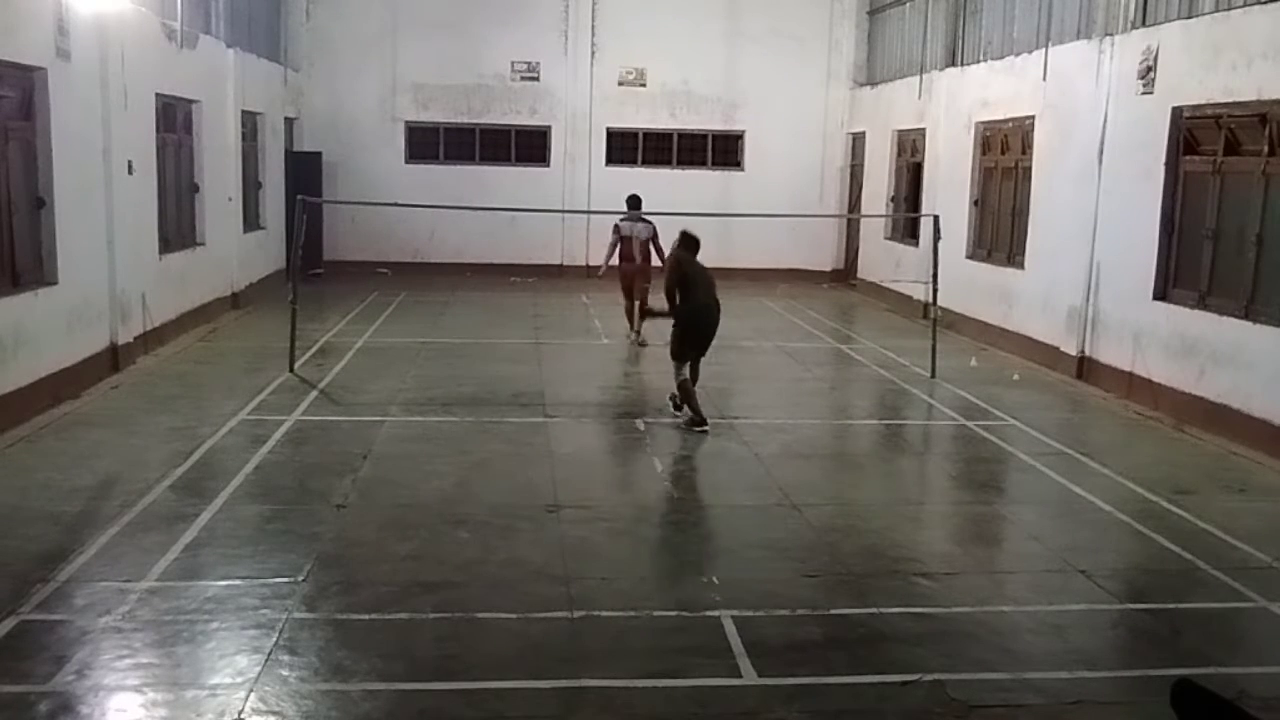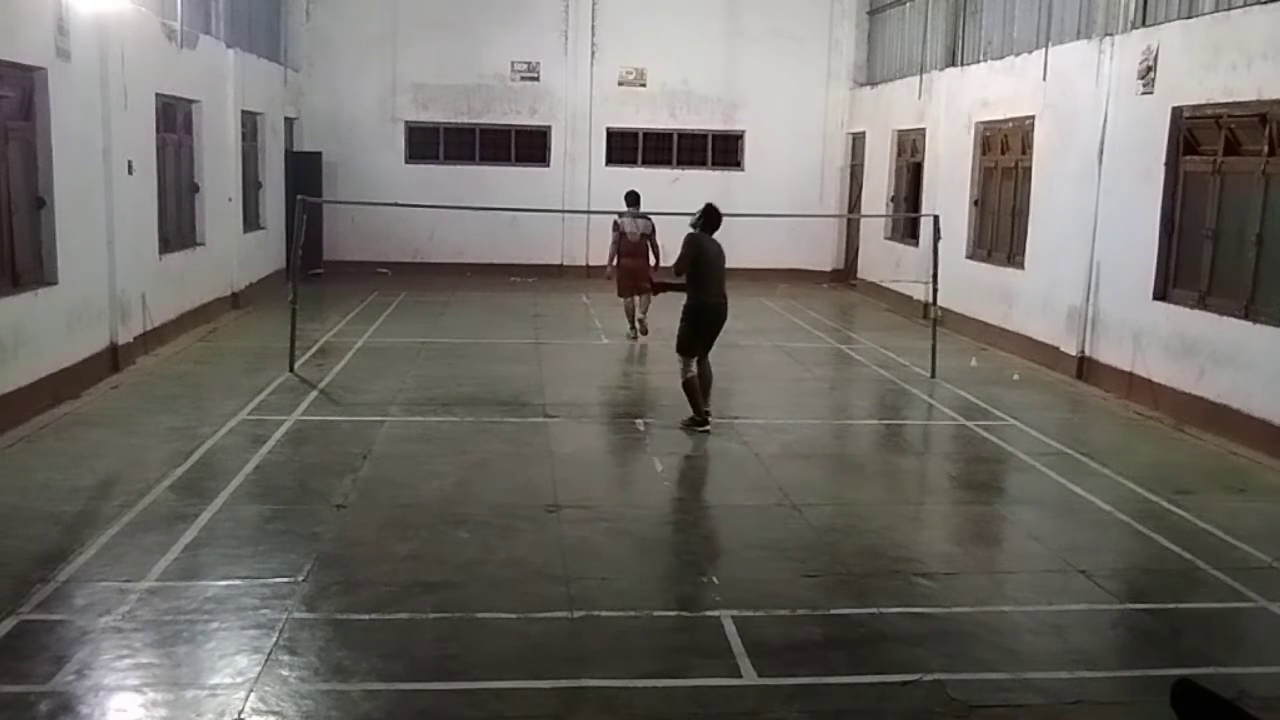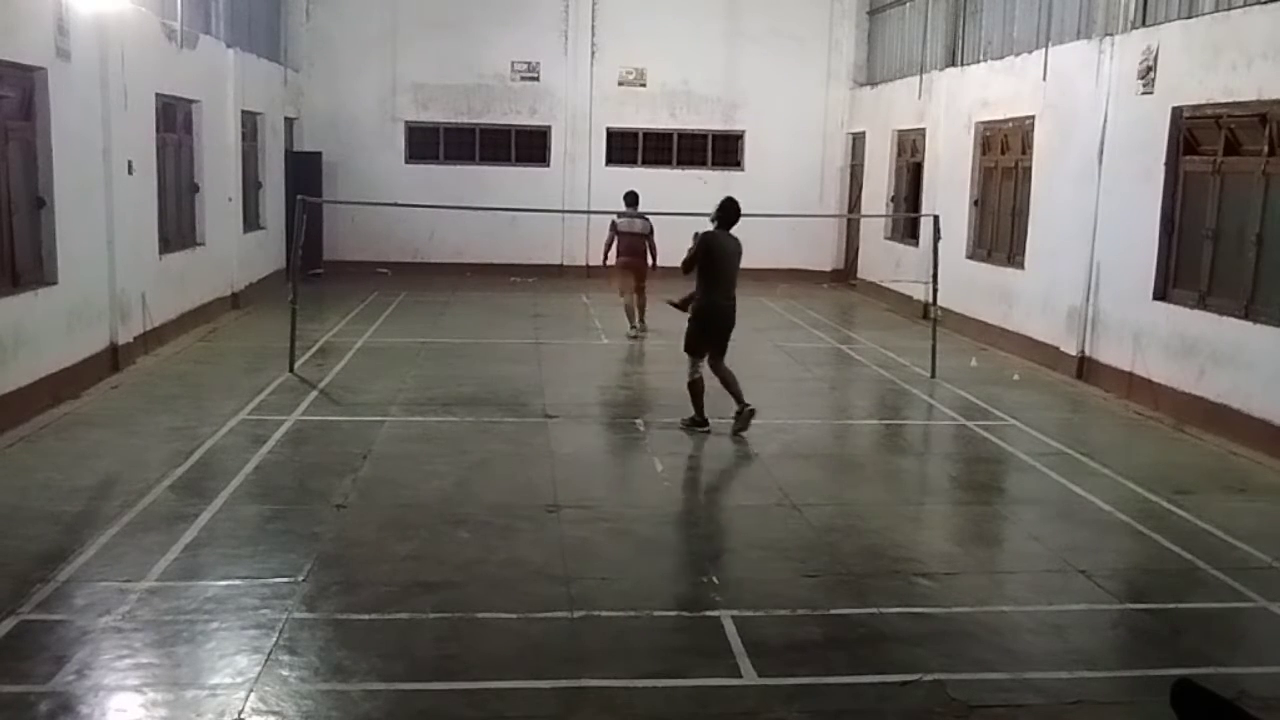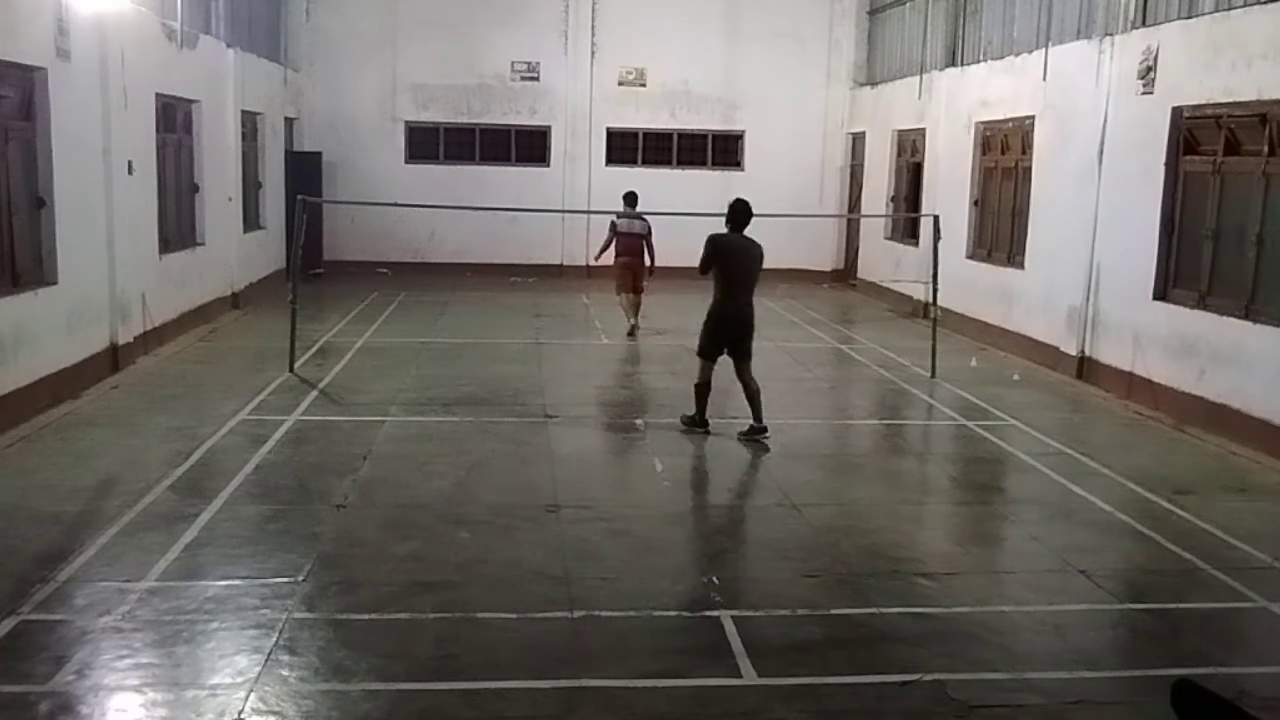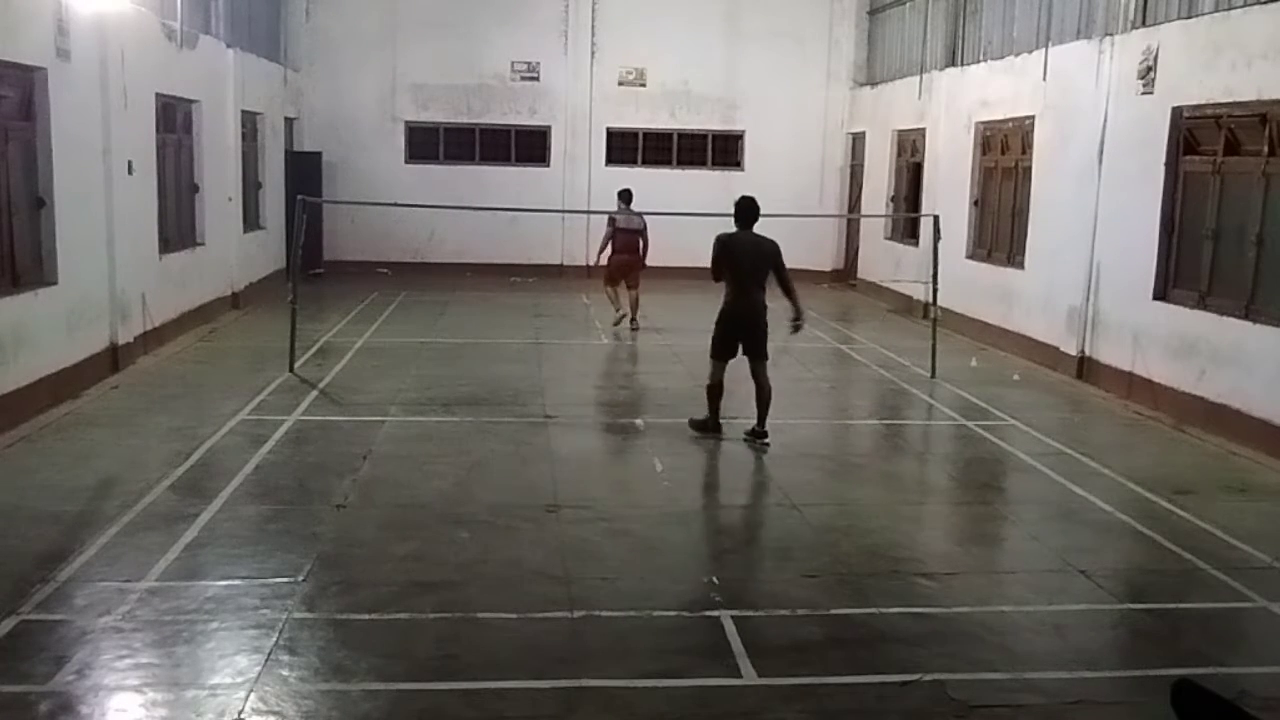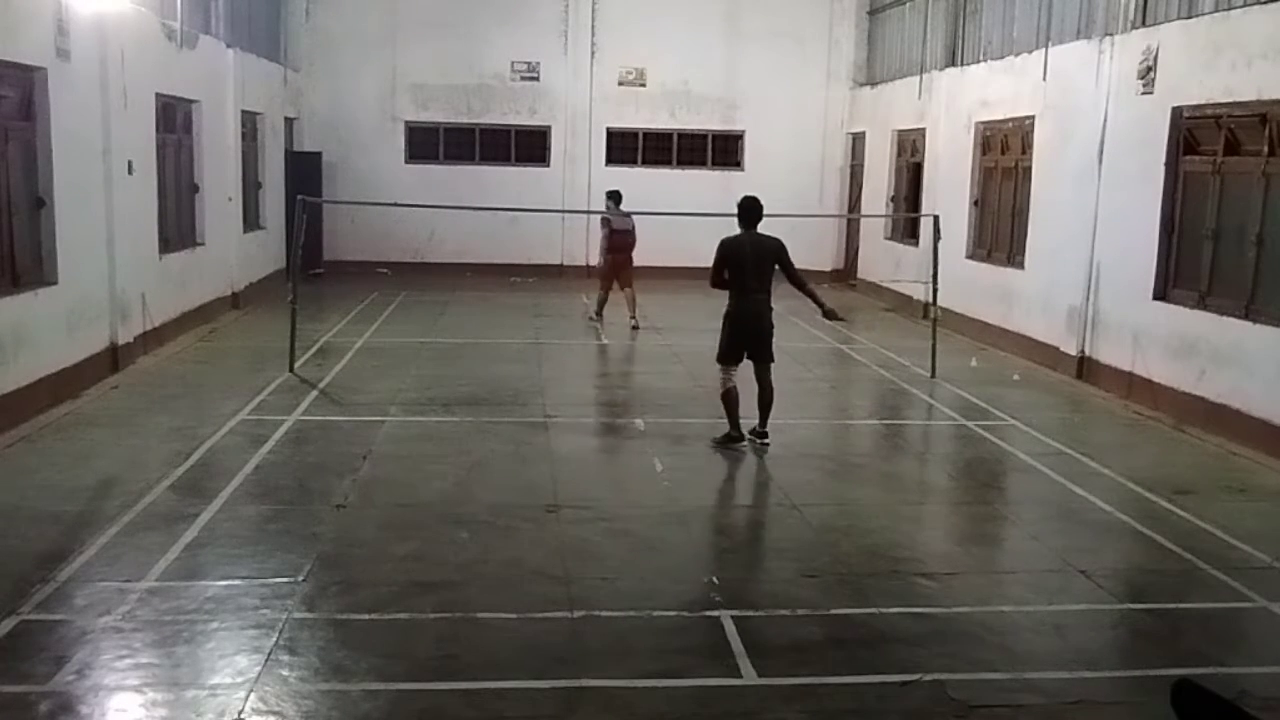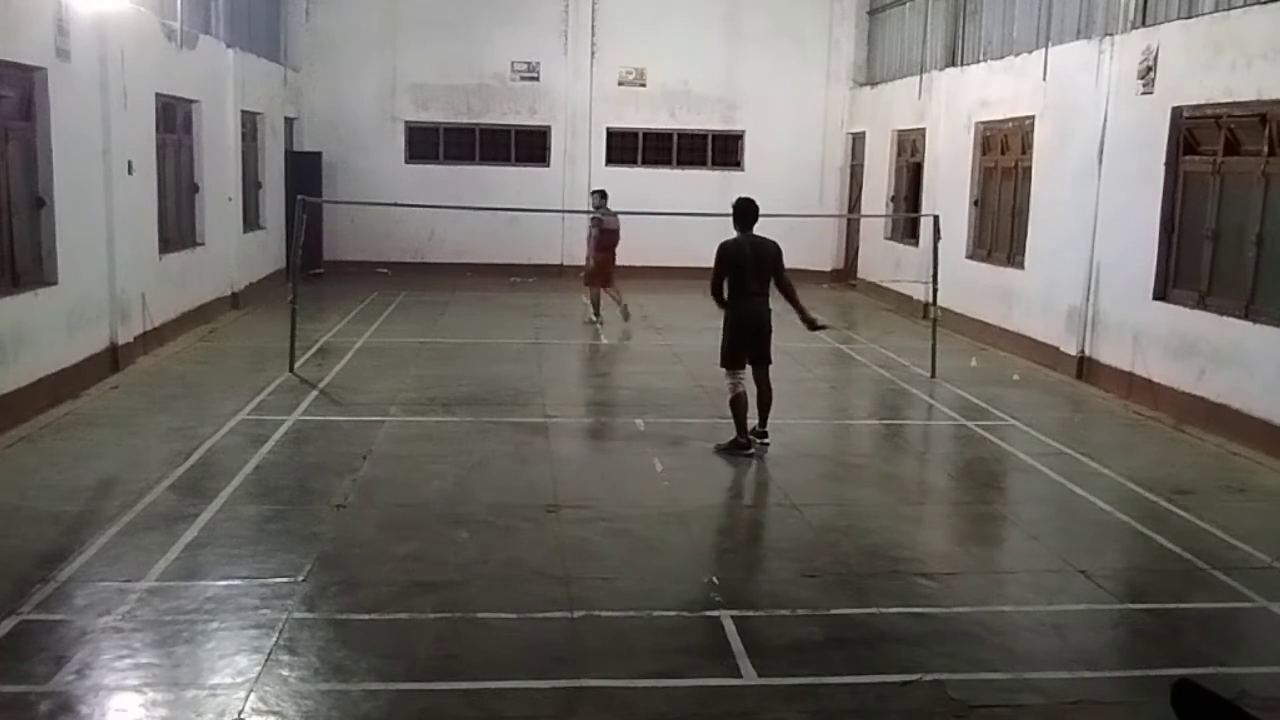
dt=0.2s
person 1, frame 1
left shoulder: (677, 258)
right shoulder: (701, 268)
left elbow: (670, 288)
left wrist: (672, 309)
right wrist: (661, 313)
left hip: (692, 314)
right hip: (712, 315)
left knee: (680, 368)
right knee: (694, 362)
left ankle: (699, 419)
right ankle: (680, 401)
person 1, frame 2
left shoulder: (693, 239)
right shoulder: (716, 247)
left elbow: (679, 270)
left wrist: (681, 258)
right wrist: (667, 286)
left hip: (699, 308)
right hip: (719, 308)
left knee: (687, 364)
right knee: (702, 358)
left ankle: (699, 418)
right ankle: (704, 407)
person 1, frame 3
left shoulder: (707, 238)
right shoulder: (735, 244)
left elbow: (686, 268)
left wrist: (694, 248)
right wrist: (691, 297)
left hip: (706, 308)
right hip: (728, 309)
left knee: (695, 365)
right knee: (718, 363)
left ankle: (699, 419)
right ankle: (743, 406)
person 1, frame 4
left shoulder: (716, 241)
right shoulder: (755, 248)
left elbow: (702, 270)
left hip: (721, 312)
right hip: (745, 313)
left knee: (705, 368)
right knee: (744, 371)
left ankle: (700, 419)
right ankle: (758, 425)
person 1, frame 5
left shoulder: (724, 241)
right shoulder: (769, 246)
left elbow: (717, 276)
right elbow: (785, 281)
right wrist: (797, 310)
left hip: (732, 312)
right hip: (758, 314)
left knee: (716, 368)
right knee: (760, 372)
left ankle: (713, 422)
right ankle: (760, 429)
person 1, frame 6
left shoulder: (728, 245)
right shoulder: (775, 245)
left elbow: (716, 282)
right elbow: (796, 279)
right wrist: (822, 306)
left hip: (737, 314)
right hip: (763, 315)
left knee: (728, 374)
right knee: (764, 374)
left ankle: (736, 432)
right ankle: (761, 430)
person 1, frame 7
left shoulder: (727, 249)
right shoulder: (772, 247)
left elbow: (715, 289)
right elbow: (784, 285)
left wrist: (726, 306)
right wrist: (805, 315)
left hip: (739, 317)
right hip: (762, 317)
left knee: (735, 379)
right knee: (762, 376)
left ankle: (743, 439)
right ankle: (761, 431)
